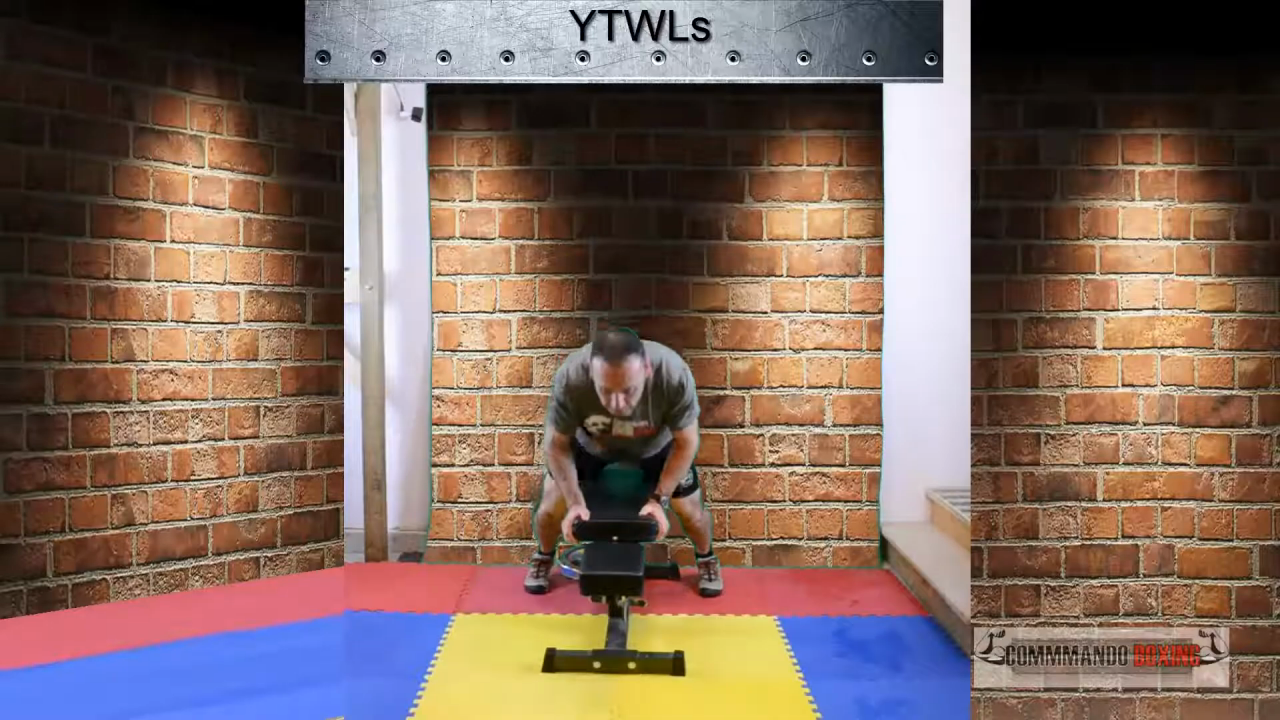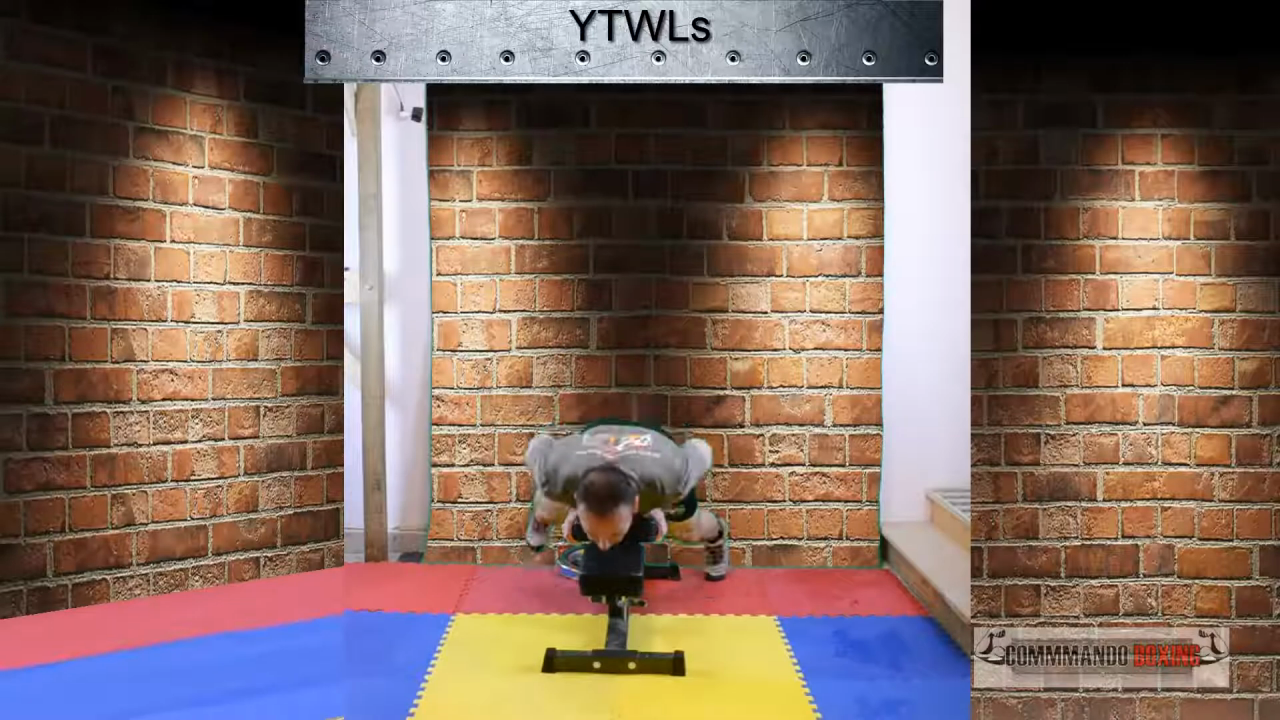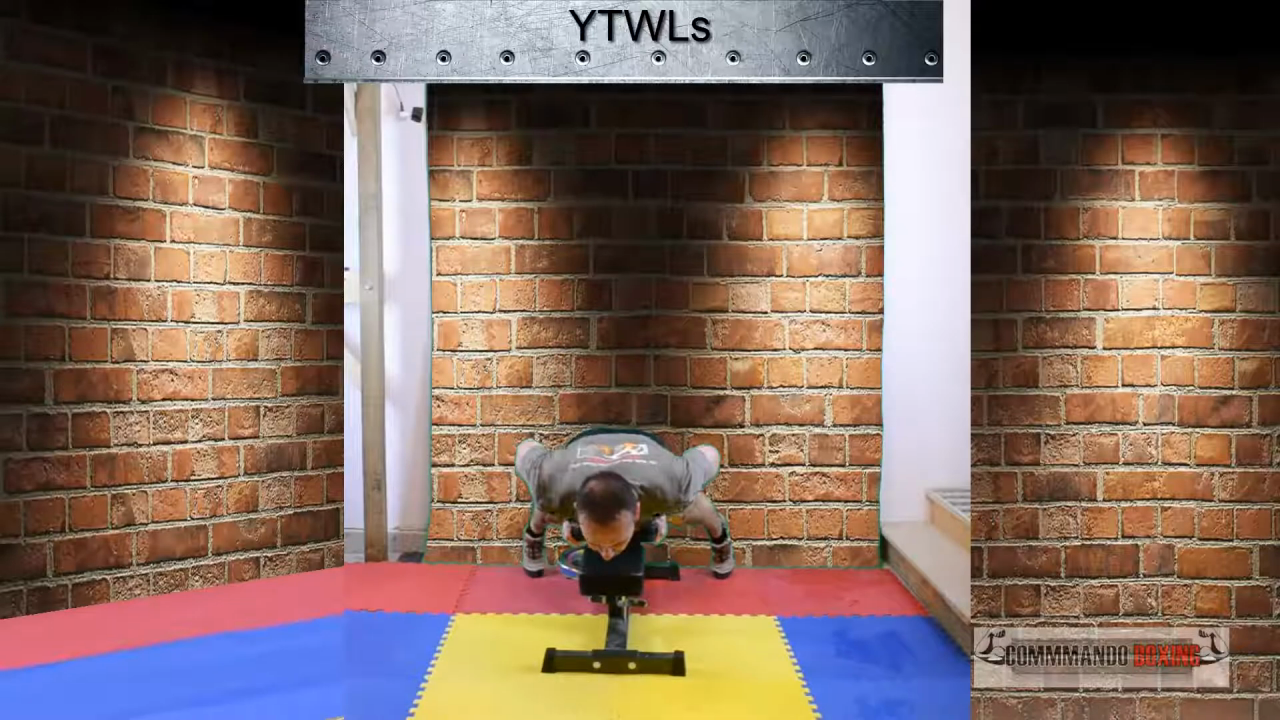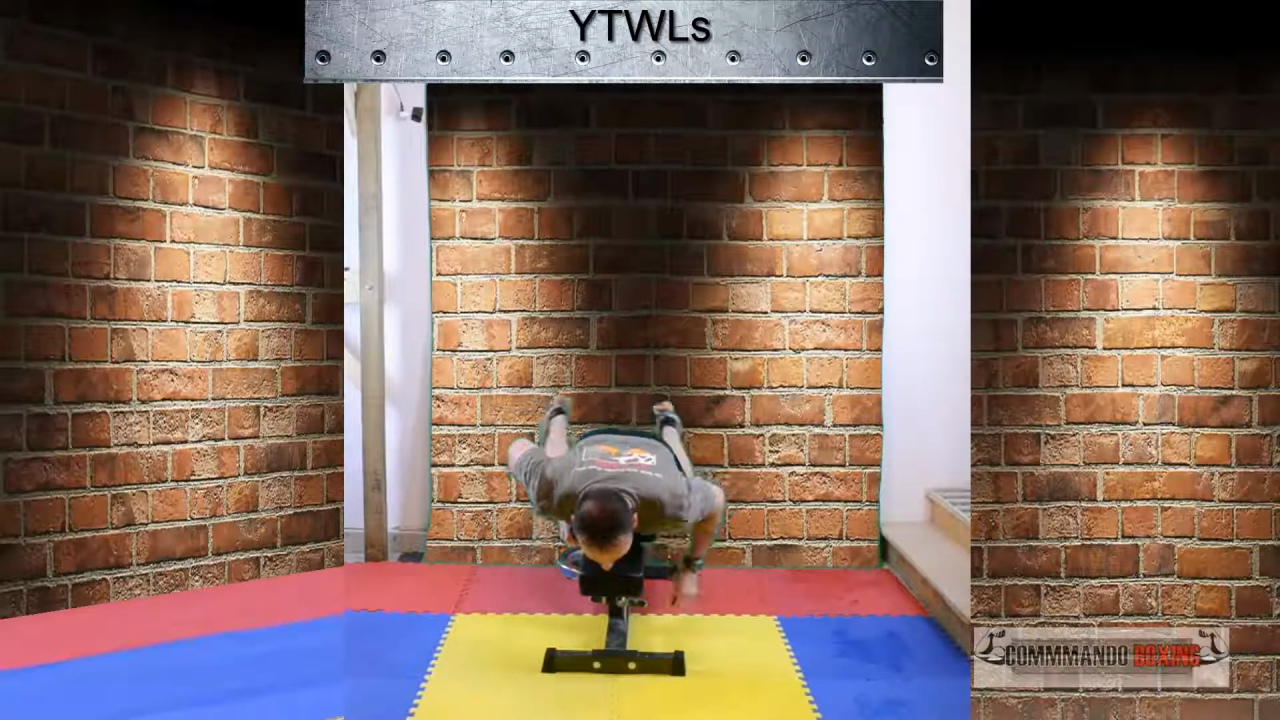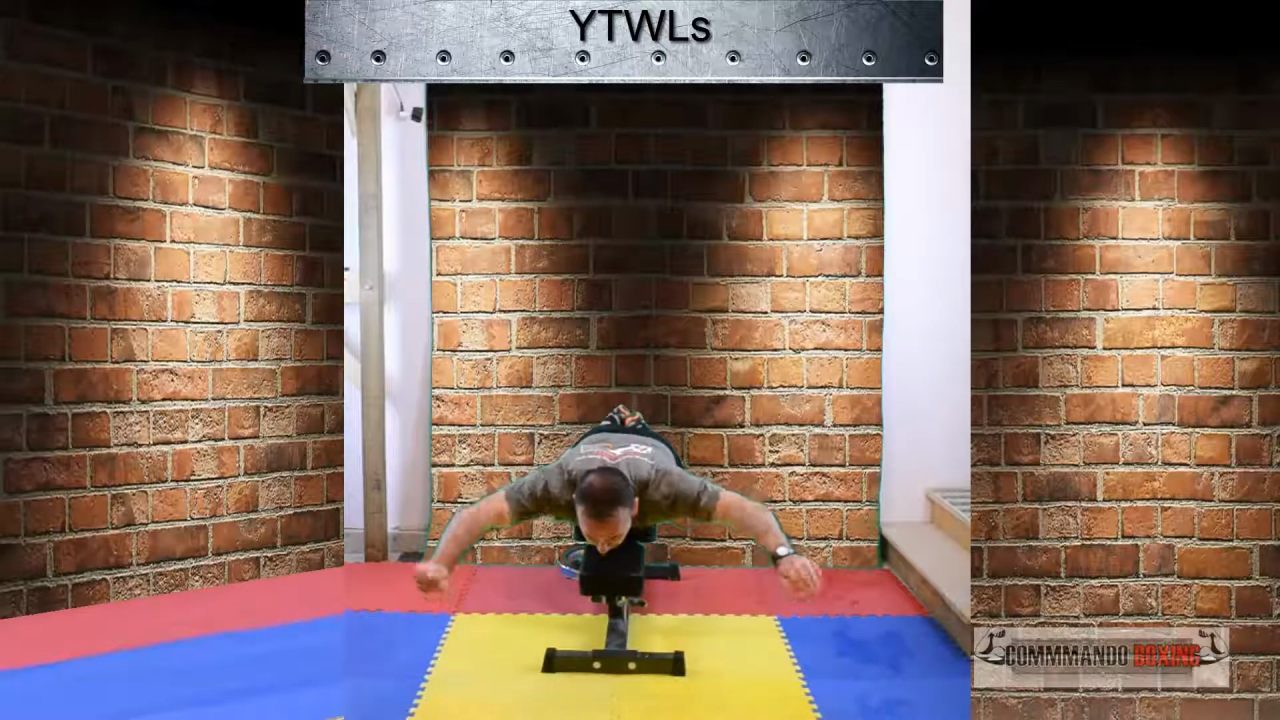
dt=1s
person 1, frame 1
left shoulder: (674, 375)
right shoulder: (570, 378)
left elbow: (685, 443)
right elbow: (558, 445)
left wrist: (659, 499)
right wrist: (575, 503)
left hip: (655, 445)
right hip: (588, 443)
left knee: (690, 511)
right knee: (552, 509)
left ankle: (706, 559)
right ankle: (543, 557)
person 1, frame 2
left shoulder: (668, 476)
right shoulder: (557, 476)
left elbow: (701, 450)
right elbow: (537, 446)
left wrist: (663, 506)
right wrist: (570, 508)
left knee: (690, 530)
right knee: (547, 511)
left ankle: (715, 535)
person 1, frame 3
left shoulder: (669, 486)
right shoulder: (555, 490)
left elbow: (710, 455)
right elbow: (526, 448)
left ankle: (719, 534)
right ankle: (534, 533)
person 1, frame 4
left shoulder: (670, 502)
right shoulder: (553, 491)
left elbow: (716, 499)
right elbow: (518, 449)
left wrist: (691, 568)
left ankle: (667, 424)
right ankle: (558, 415)
person 1, frame 5
left shoulder: (662, 486)
right shoulder: (557, 483)
left elbow: (747, 508)
right elbow: (478, 514)
left wrist: (783, 551)
right wrist: (441, 560)
left hip: (653, 449)
right hip: (595, 443)
left ankle: (637, 427)
right ankle: (613, 423)
